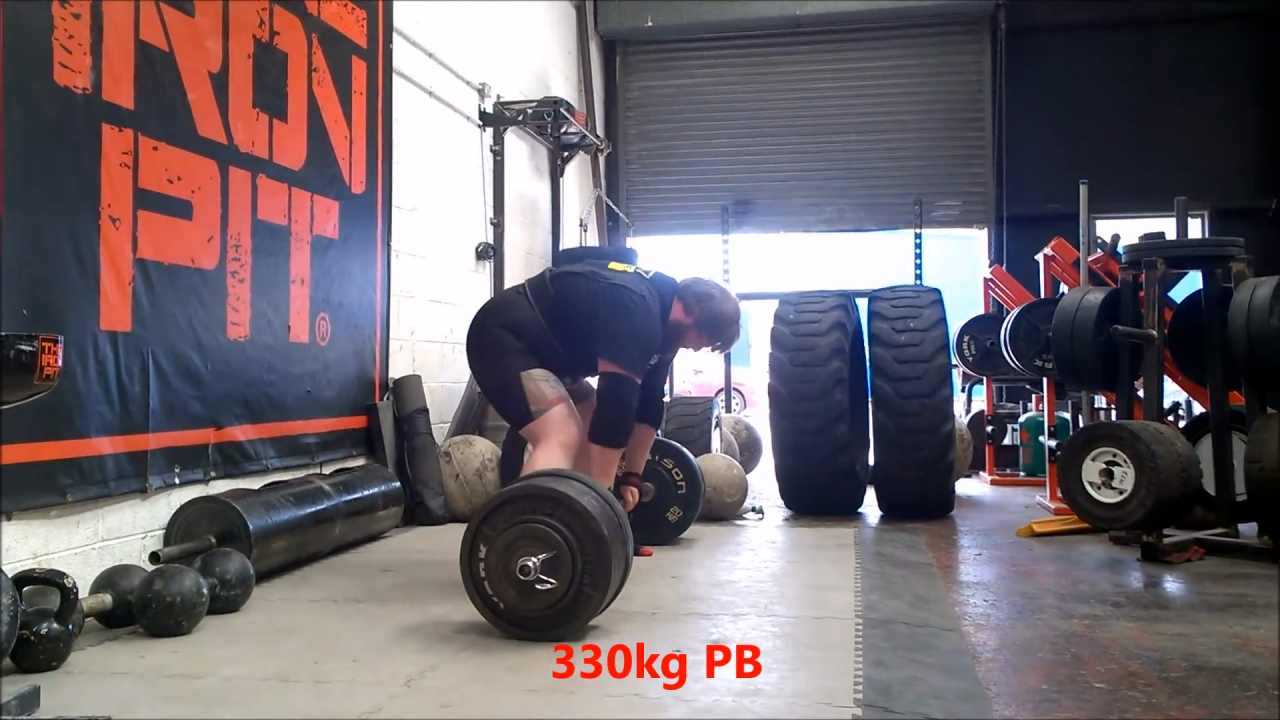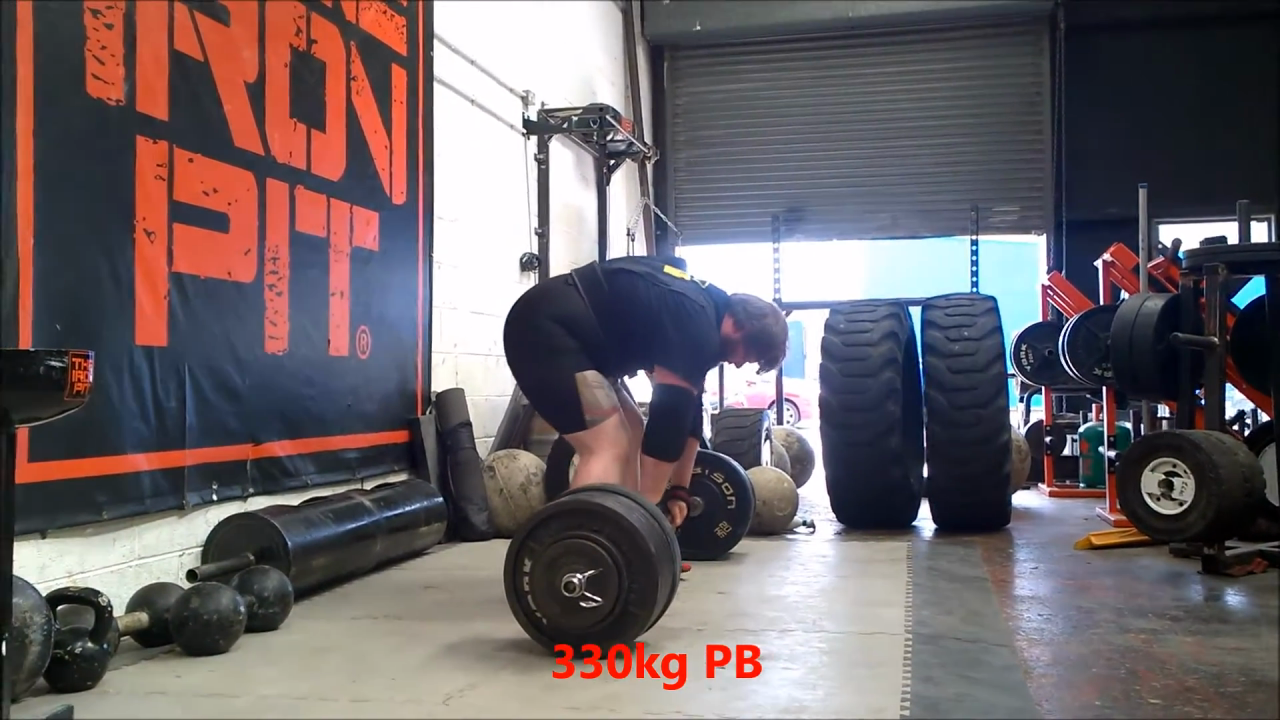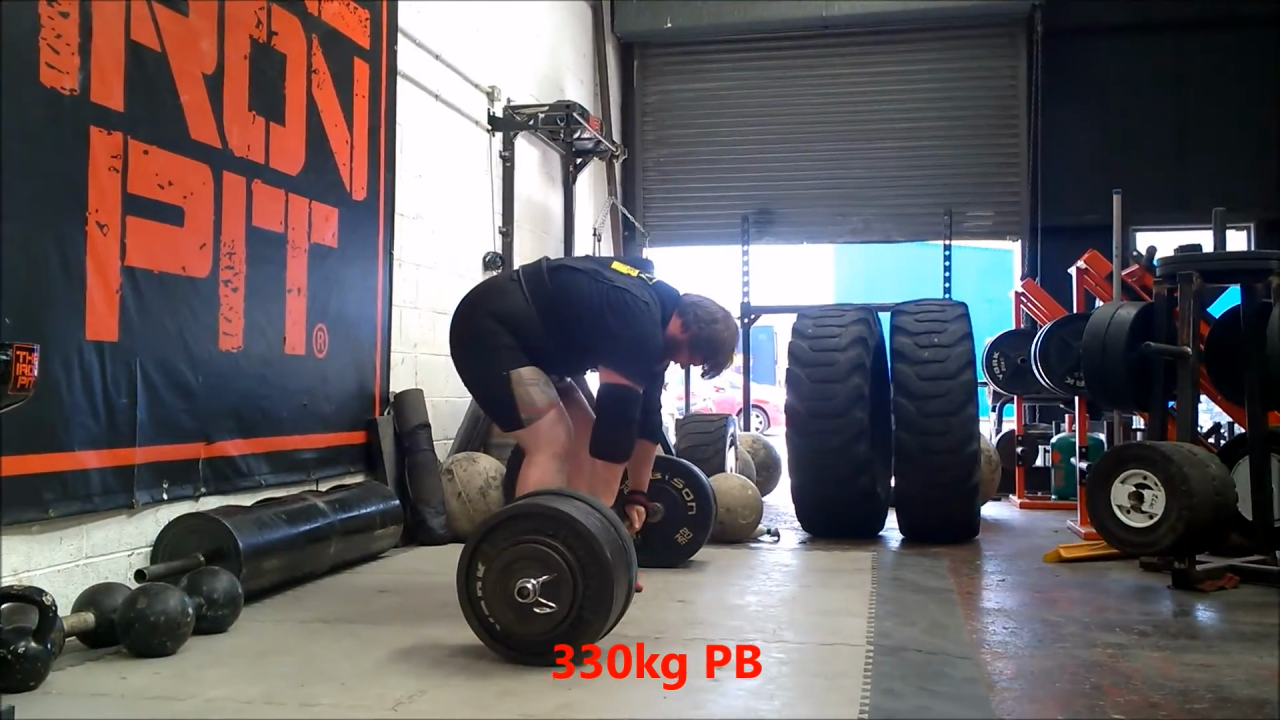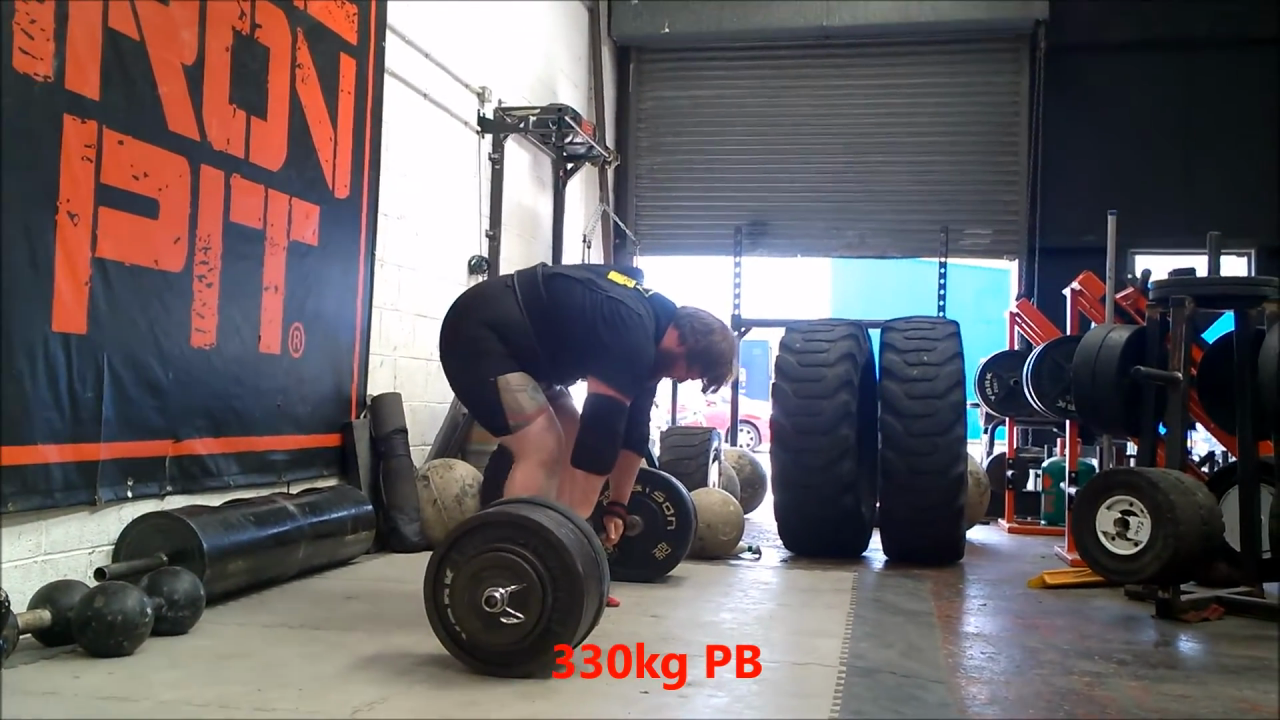
dt=0.7s
person 1, frame 1
left shoulder: (660, 315)
right shoulder: (636, 312)
left elbow: (648, 400)
right elbow: (616, 402)
left wrist: (632, 477)
left hip: (542, 347)
right hip: (503, 337)
left knee: (596, 435)
right knee: (561, 438)
person 1, frame 2
left shoulder: (702, 316)
right shoulder: (692, 321)
left elbow: (686, 410)
right elbow: (670, 413)
left wrist: (678, 491)
left hip: (573, 334)
right hip: (544, 329)
left knee: (632, 438)
right knee: (609, 445)
person 1, frame 3
left shoulder: (654, 321)
right shoulder: (637, 321)
left elbow: (646, 412)
right elbow: (617, 417)
left wrist: (637, 495)
left hip: (527, 342)
right hip: (488, 329)
left knee: (582, 441)
right knee: (552, 445)
person 1, frame 4
left shoulder: (651, 332)
right shoulder: (629, 334)
left elbow: (634, 425)
right elbow: (602, 426)
left wrist: (617, 507)
left hip: (520, 343)
right hip: (480, 333)
left knee: (571, 446)
right knee: (542, 450)
